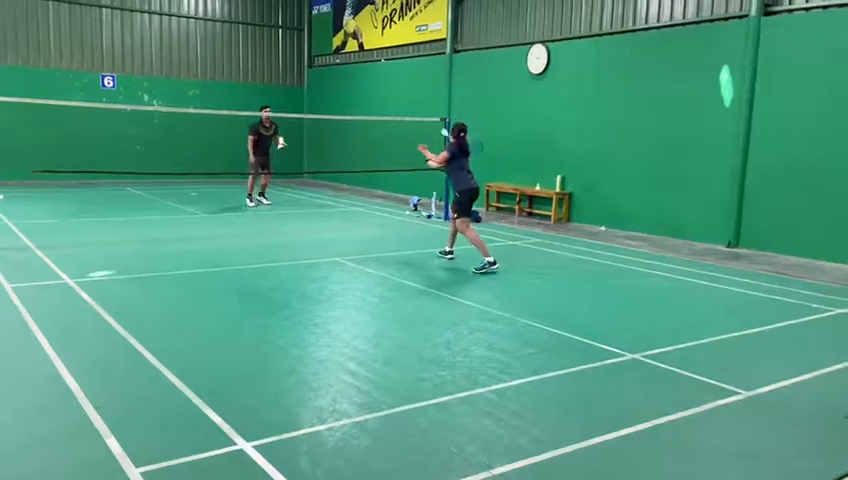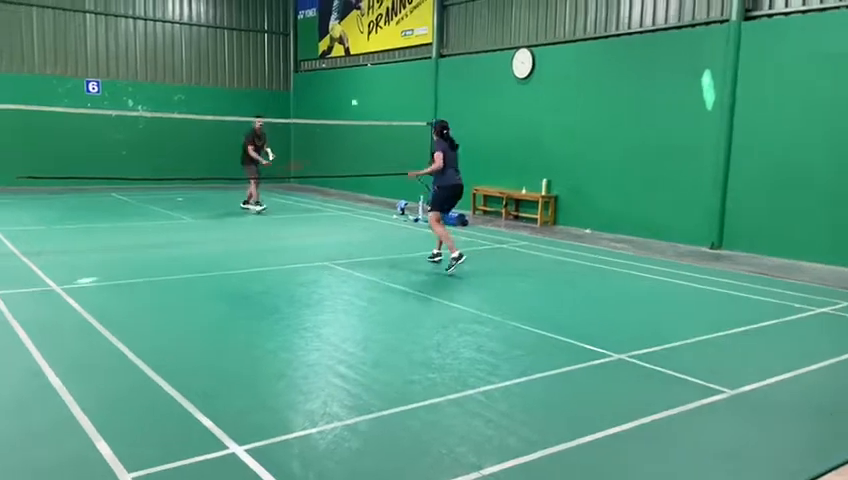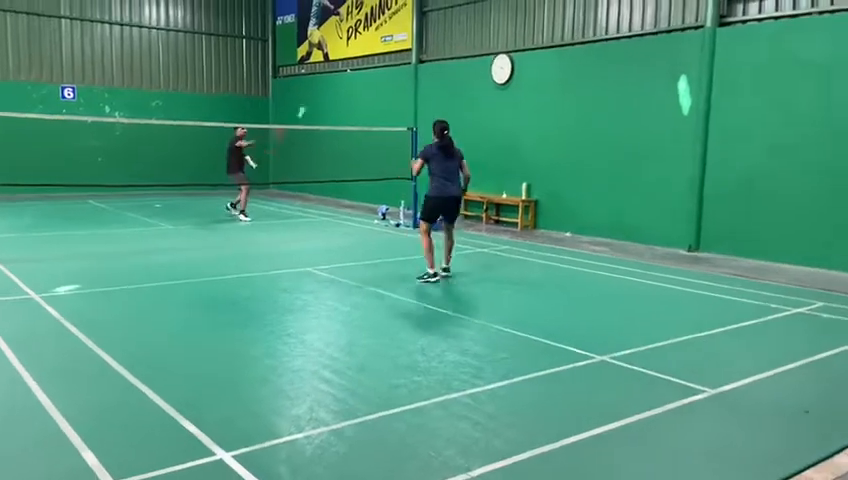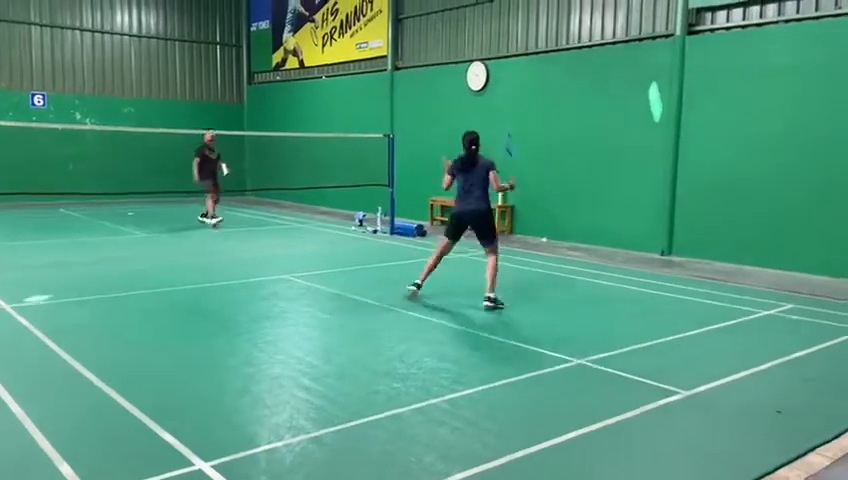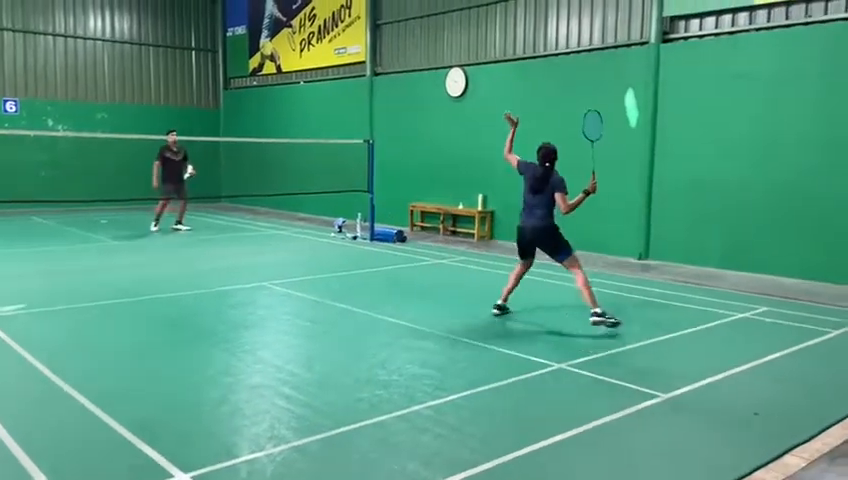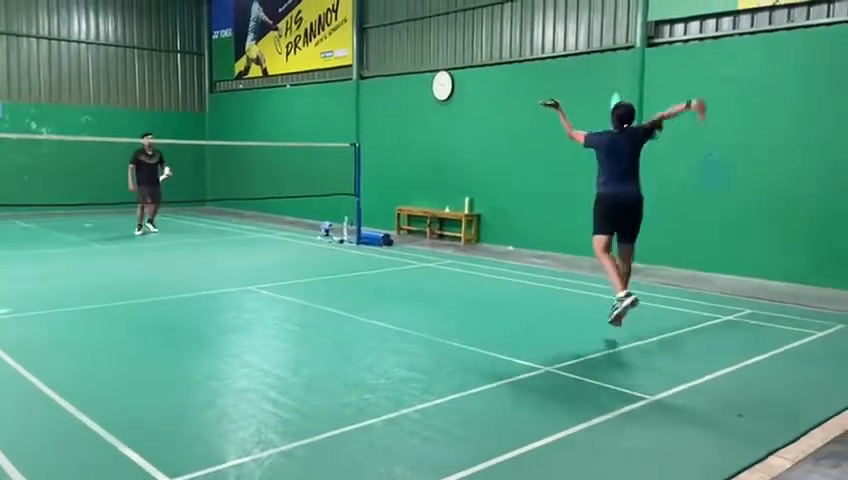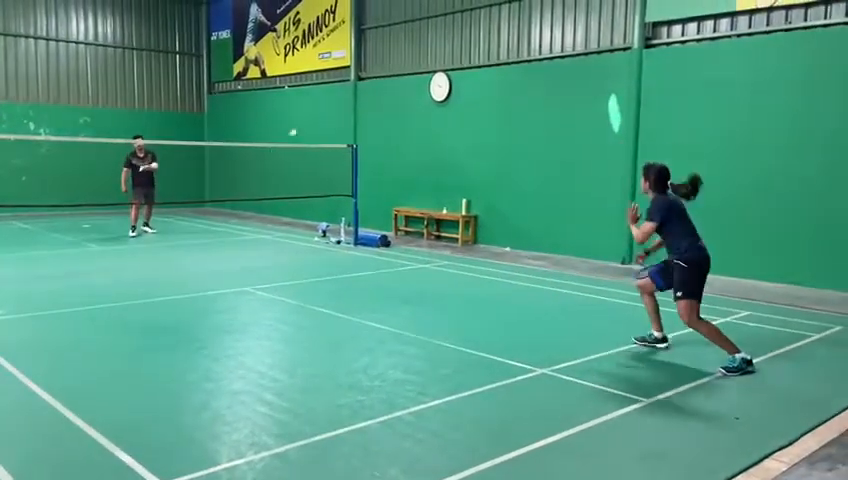
dt=0.4s
person 1, frame 1
left shoulder: (453, 146)
right shoulder: (462, 148)
left elbow: (440, 159)
right elbow: (442, 165)
left wrist: (425, 151)
right wrist: (430, 162)
left hip: (464, 190)
right hip: (469, 188)
left knee: (464, 228)
right knee: (454, 215)
left ankle: (490, 260)
right ankle: (448, 250)
person 1, frame 2
left shoulder: (438, 144)
right shoulder: (451, 145)
left elbow: (439, 165)
left wrist: (419, 173)
left hip: (446, 186)
right hip: (457, 186)
left knee: (434, 222)
right knee: (437, 217)
left ankle: (455, 253)
right ankle: (438, 252)
person 1, frame 3
left shoulder: (429, 149)
right shoulder: (456, 151)
left elbow: (415, 172)
right elbow: (467, 175)
left wrist: (414, 164)
right wrist: (463, 190)
left hip: (436, 196)
right hip: (454, 197)
left knee: (425, 232)
right knee: (449, 231)
left ankle: (431, 272)
right ankle: (446, 267)
person 1, frame 4
left shoulder: (457, 163)
right shoulder: (487, 163)
left elbow: (446, 186)
right elbow: (497, 187)
left wrist: (447, 169)
right wrist: (509, 186)
left hip: (459, 213)
right hip: (481, 212)
left knee: (441, 251)
right knee: (492, 254)
left ankle: (418, 283)
right ankle: (489, 296)
person 1, frame 5
left shoulder: (528, 169)
right shoulder: (556, 179)
left elbow: (507, 154)
right elbow: (565, 209)
left wrist: (513, 129)
right wrist: (586, 192)
left hip: (524, 230)
right hip: (544, 230)
left knee: (523, 266)
right knee: (576, 269)
left ankle: (501, 303)
right ankle: (596, 312)
person 1, frame 6
left shoulder: (602, 138)
right shoulder: (639, 134)
left elbow: (572, 133)
right elbow: (661, 116)
left wrist: (559, 110)
right wrist: (690, 105)
left hip: (607, 200)
right hip: (632, 201)
left knee: (601, 250)
right knee: (625, 257)
left ankle: (623, 296)
right ankle: (623, 298)
person 1, frame 7
left shoulder: (659, 203)
right shoulder: (666, 200)
left elbow: (640, 238)
left wrist: (632, 224)
right wrist: (649, 252)
left hip: (690, 262)
right hip: (680, 260)
left knee: (689, 318)
right knee: (643, 286)
left ankle: (741, 358)
right ankle: (658, 336)
